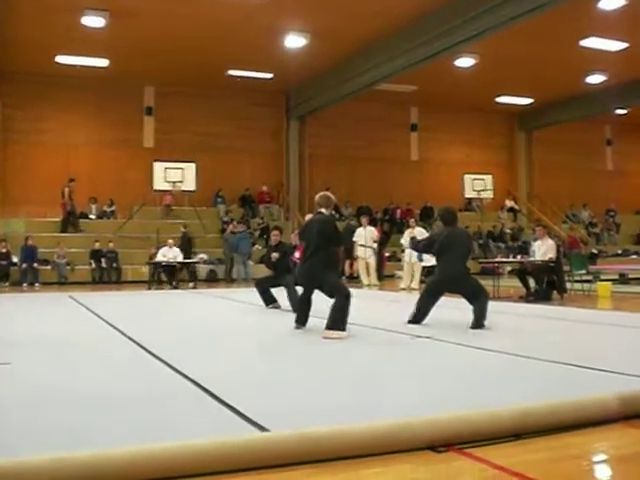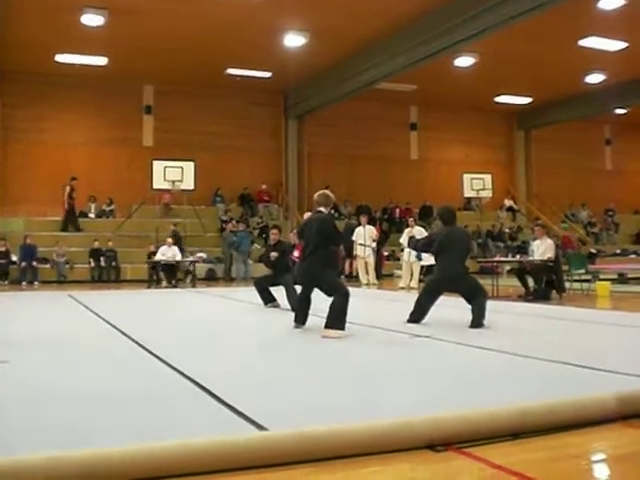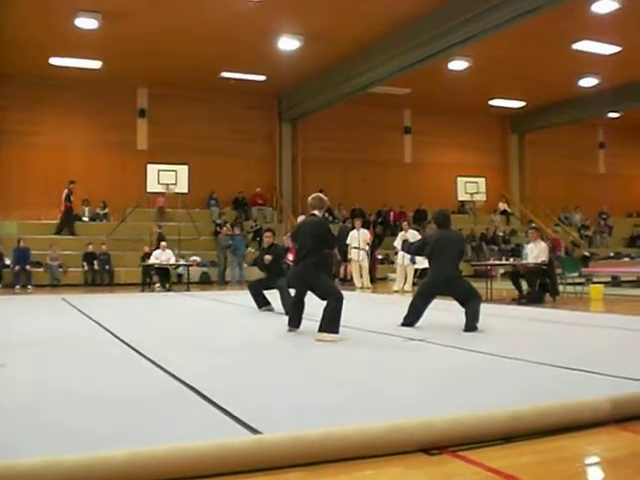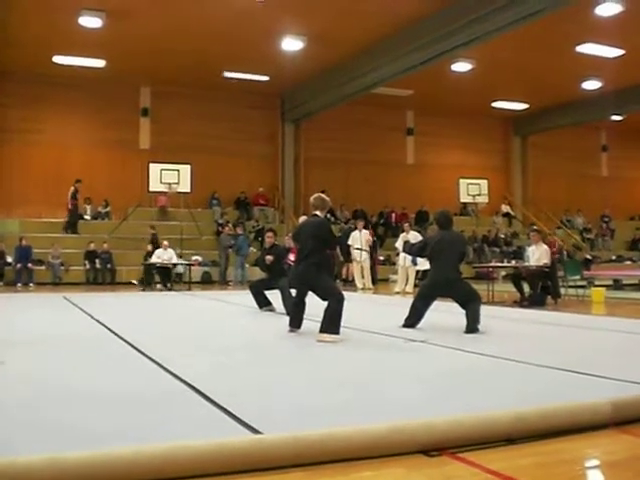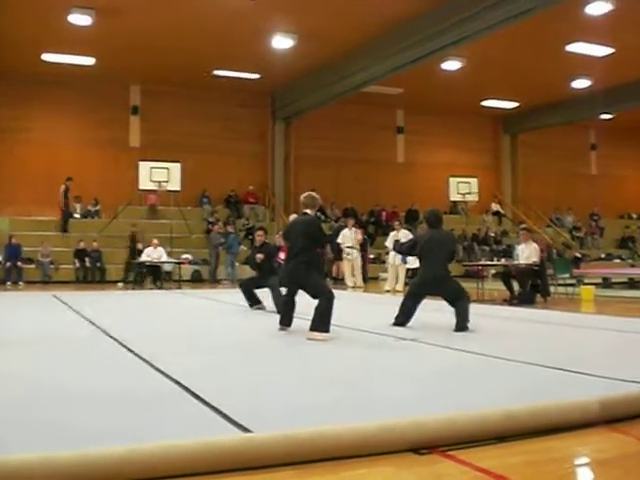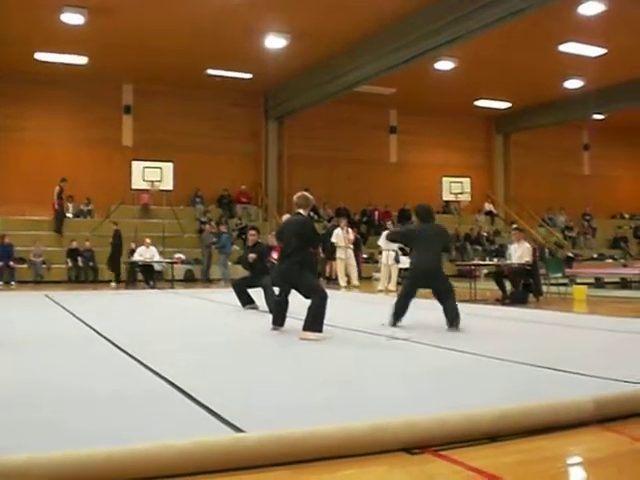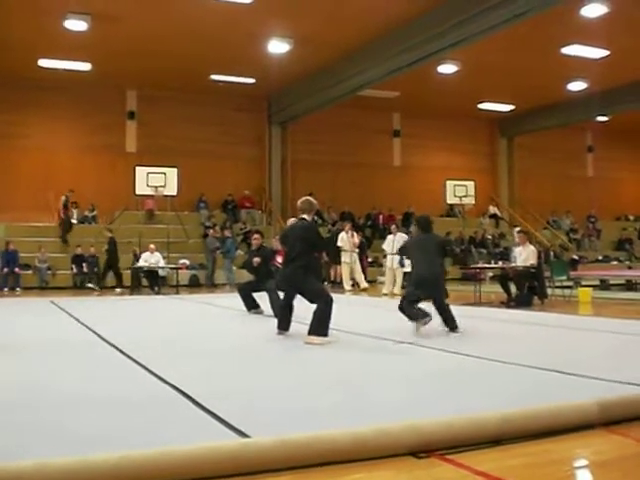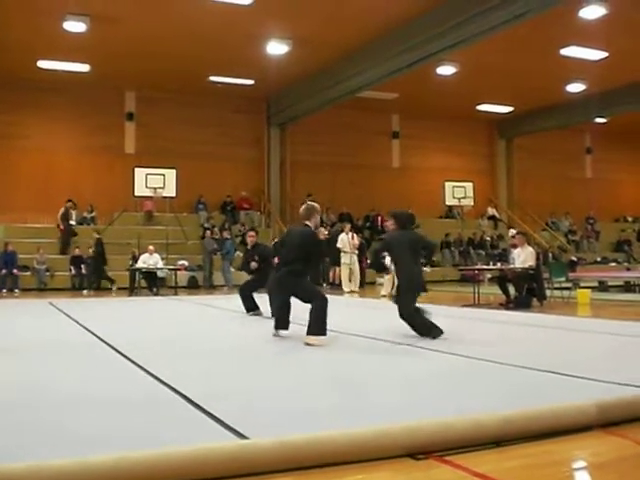
dt=0.2s
person 1, frame 1
left shoulder: (310, 221)
right shoulder: (328, 220)
left elbow: (302, 236)
right elbow: (338, 242)
left hip: (306, 267)
right hip: (320, 267)
left knee: (307, 292)
right knee: (343, 294)
left ankle: (300, 322)
right ankle: (332, 329)
person 1, frame 2
left shoulder: (309, 220)
right shoulder: (327, 219)
left elbow: (300, 235)
right elbow: (337, 241)
left hip: (305, 265)
right hip: (319, 266)
left knee: (305, 291)
right knee: (342, 293)
left ankle: (299, 321)
right ankle: (332, 328)
person 1, frame 3
left shoulder: (303, 223)
right shoulder: (321, 223)
left elbow: (294, 238)
right elbow: (331, 245)
left hip: (299, 268)
right hip: (313, 269)
left knee: (299, 295)
right knee: (335, 296)
left ankle: (293, 324)
right ankle: (326, 331)
person 1, frame 4
left shoulder: (304, 223)
right shoulder: (323, 223)
left elbow: (295, 238)
right elbow: (333, 246)
left hip: (300, 268)
right hip: (314, 270)
left knee: (300, 295)
right knee: (336, 297)
left ankle: (294, 325)
right ankle: (327, 332)
person 1, frame 5
left shoulder: (294, 222)
right shoulder: (313, 221)
left elbow: (286, 236)
right elbow: (323, 244)
left hip: (291, 267)
right hip: (304, 268)
left knee: (290, 293)
right knee: (326, 295)
left ankle: (284, 323)
right ankle: (317, 330)
person 1, frame 6
left shoulder: (287, 222)
right shoulder: (306, 221)
left elbow: (279, 237)
right elbow: (316, 243)
left hip: (284, 267)
right hip: (297, 268)
left knee: (283, 293)
right knee: (320, 295)
left ankle: (277, 323)
right ankle: (310, 330)
person 1, frame 7
left shoulder: (292, 227)
right shoulder: (310, 226)
left elbow: (283, 241)
right elbow: (321, 248)
left hip: (288, 272)
right hip: (301, 273)
left knee: (288, 298)
right knee: (325, 299)
left ankle: (282, 327)
right ankle: (315, 334)
person 1, frame 8
left shoulder: (293, 230)
right shoulder: (309, 234)
left elbow: (280, 245)
right elbow: (320, 255)
right wrist: (320, 239)
left hip: (282, 275)
right hip: (294, 277)
left knee: (283, 300)
right knee: (320, 299)
left ankle: (277, 328)
right ankle: (313, 335)
person 2, frame 1
left shoulder: (437, 236)
right shoulder: (465, 235)
left elbow: (421, 246)
right elbow: (468, 252)
left wrist: (413, 239)
left hip: (442, 275)
right hip: (461, 274)
left knee: (428, 295)
right knee: (480, 296)
left ankle: (416, 318)
right ankle: (478, 322)
person 2, frame 2
left shoulder: (436, 235)
right shoulder: (465, 234)
left elbow: (419, 246)
right elbow: (467, 252)
left wrist: (411, 239)
left hip: (441, 274)
right hip: (459, 273)
left knee: (427, 294)
right knee: (479, 295)
left ankle: (414, 318)
right ankle: (477, 321)
person 2, frame 3
left shoulder: (430, 238)
right shoulder: (459, 237)
left elbow: (413, 249)
right elbow: (461, 255)
left wrist: (405, 242)
left hip: (434, 277)
right hip: (453, 277)
left knee: (420, 298)
right knee: (473, 298)
left ankle: (408, 321)
right ankle: (471, 325)
person 2, frame 4
left shoulder: (431, 239)
right shoulder: (460, 238)
left elbow: (414, 250)
right elbow: (462, 257)
left wrist: (406, 243)
left hip: (435, 278)
right hip: (453, 278)
left knee: (421, 299)
right knee: (473, 300)
left ankle: (409, 322)
right ankle: (472, 326)
person 2, frame 5
left shoulder: (421, 237)
right shoulder: (450, 236)
left elbow: (402, 249)
right elbow: (452, 256)
left wrist: (396, 244)
left hip: (424, 276)
right hip: (442, 276)
left knee: (411, 298)
right knee: (461, 298)
left ankle: (399, 321)
right ankle: (461, 324)
person 2, frame 6
left shoulder: (411, 229)
right shoulder: (440, 229)
left elbow: (391, 236)
right elbow: (447, 248)
left hip: (417, 268)
right hip: (435, 269)
left knee: (405, 294)
right knee: (447, 295)
left ankle: (395, 319)
right ankle: (453, 322)
person 2, frame 7
left shoulder: (411, 240)
right shoulder: (437, 239)
left elbow: (401, 251)
left hip: (418, 278)
right hip: (436, 277)
left knee: (405, 305)
right knee: (440, 303)
left ankle: (422, 317)
right ankle: (452, 326)
person 2, frame 8
left shoulder: (389, 238)
right shoulder: (413, 235)
left elbow: (376, 253)
right elbow: (431, 247)
left hip: (407, 278)
right hip: (415, 275)
left knee: (406, 312)
left ankle: (433, 331)
right ankle: (421, 316)
